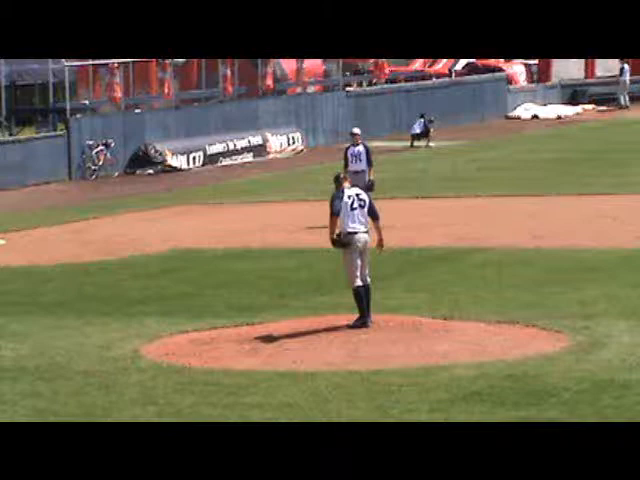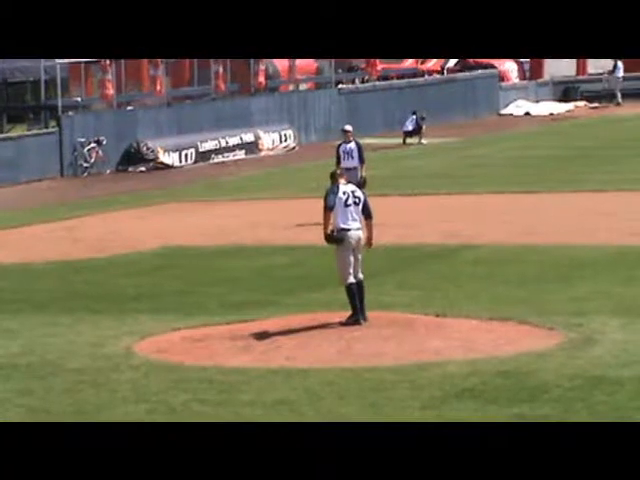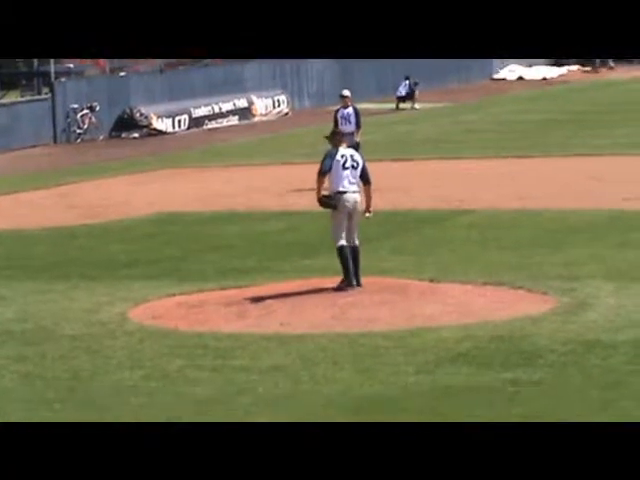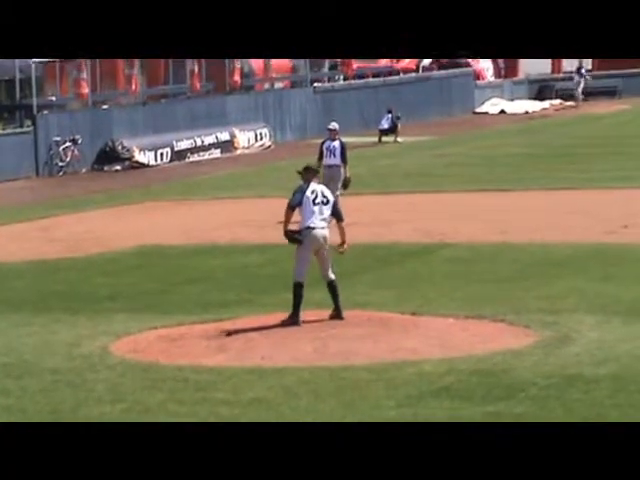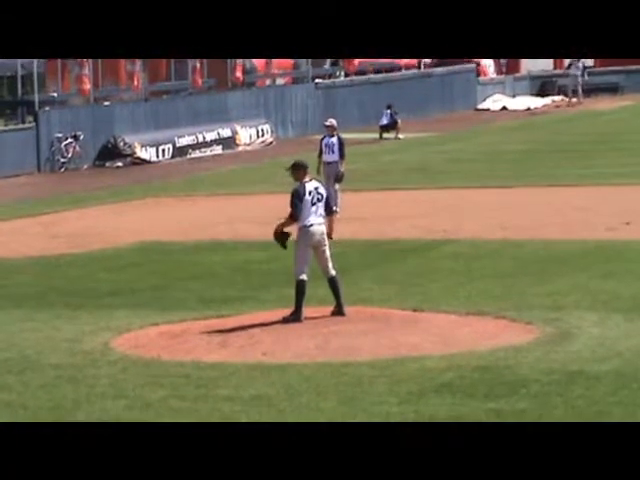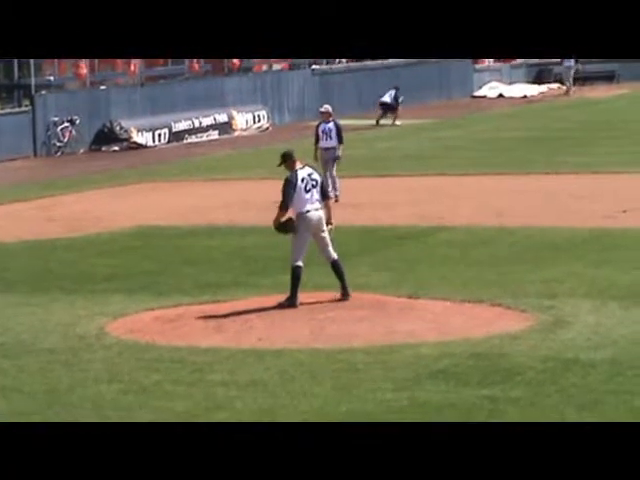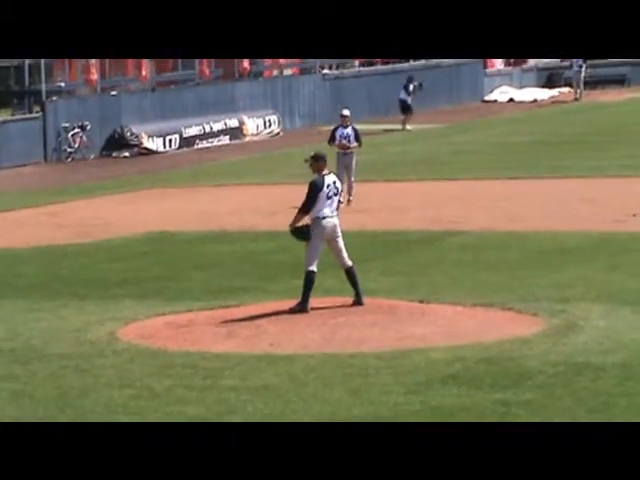
dt=0.7s
person 1, frame 1
left shoulder: (339, 194)
right shoulder: (362, 193)
left elbow: (334, 214)
right elbow: (375, 217)
left wrist: (332, 235)
right wrist: (380, 237)
left hip: (351, 238)
right hip: (365, 236)
left knee: (355, 280)
right knee: (364, 277)
left ankle: (364, 317)
right ankle: (367, 315)
person 1, frame 2
left shoulder: (333, 190)
right shoulder: (358, 191)
left elbow: (328, 209)
right elbow: (368, 216)
left wrist: (326, 230)
right wrist: (369, 236)
left hip: (344, 235)
right hip: (358, 234)
left knee: (347, 277)
right knee: (357, 274)
left ankle: (357, 315)
right ankle: (362, 312)
person 1, frame 3
left shoulder: (333, 153)
right shoulder: (357, 155)
left elbow: (322, 173)
right elbow: (367, 182)
left wrist: (318, 193)
right wrist: (368, 205)
left hip: (341, 198)
right hip: (355, 197)
left knee: (339, 240)
right knee: (353, 239)
left ankle: (348, 278)
right ankle: (356, 277)
person 1, frame 4
left shoulder: (304, 188)
right shoulder: (328, 192)
left elbow: (291, 207)
right elbow: (339, 219)
left wrist: (285, 227)
right wrist: (343, 240)
left hip: (309, 234)
right hip: (324, 233)
left knee: (299, 275)
right knee: (328, 273)
left ankle: (295, 315)
right ankle: (338, 310)
person 1, frame 5
left shoulder: (299, 190)
right shoulder: (320, 186)
left elbow: (295, 217)
right elbow: (330, 212)
left wrist: (280, 227)
right wrist: (330, 231)
left hip: (306, 232)
right hip: (321, 230)
left knee: (301, 273)
right knee: (329, 269)
left ankle: (298, 312)
right ankle: (339, 306)
person 1, frame 6
left shoulder: (291, 178)
right shoulder: (314, 173)
left elbow: (286, 205)
right elbow: (326, 197)
left wrist: (277, 219)
right wrist: (329, 218)
left hip: (304, 218)
right hip: (319, 215)
left knee: (297, 259)
right knee: (330, 254)
left ankle: (293, 298)
right ankle: (345, 289)
person 1, frame 7
left shoulder: (316, 182)
right shoulder: (336, 180)
left elbow: (306, 208)
left wrist: (293, 223)
left hip: (320, 224)
right hip: (334, 222)
left knee: (311, 265)
right knee: (345, 261)
left ankle: (304, 303)
right ankle: (358, 296)
